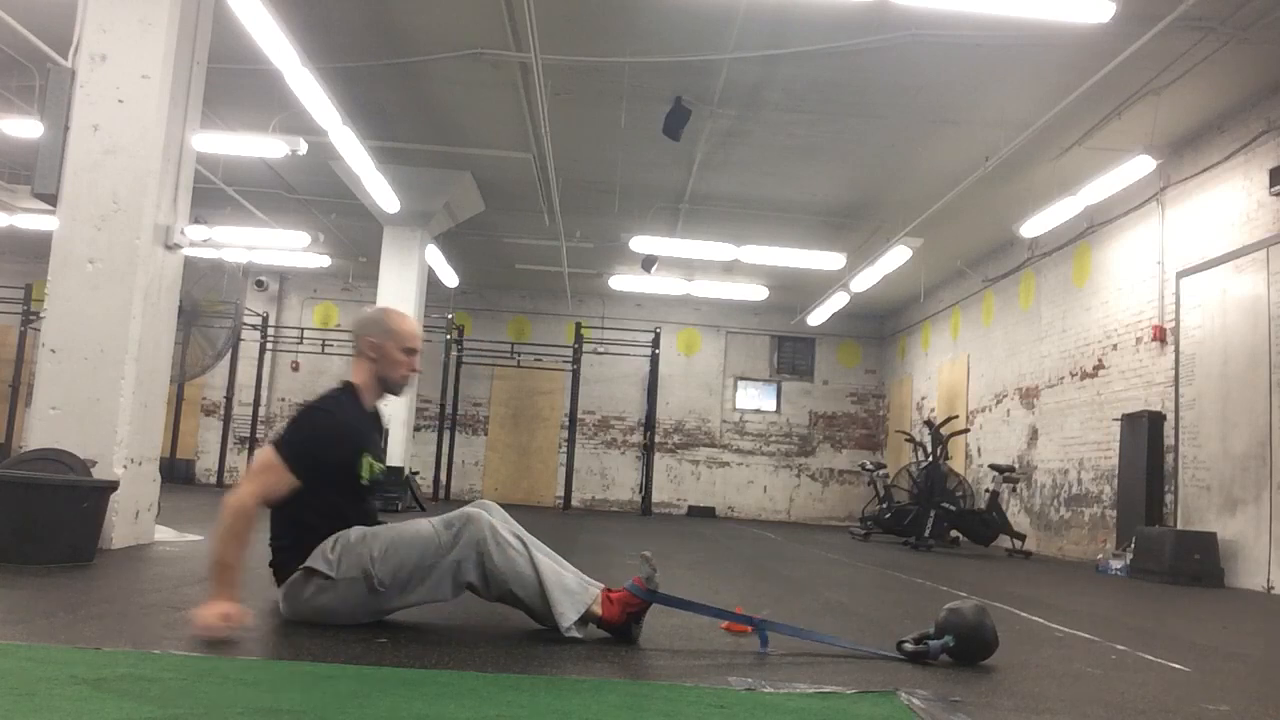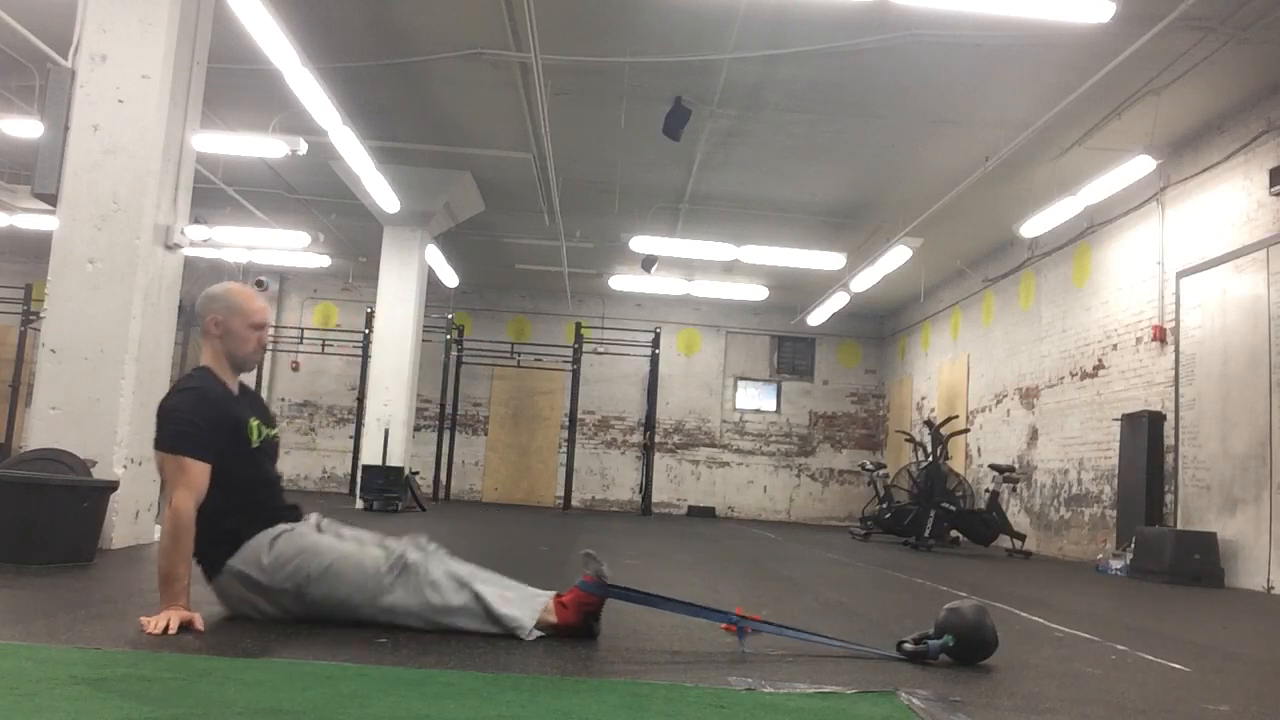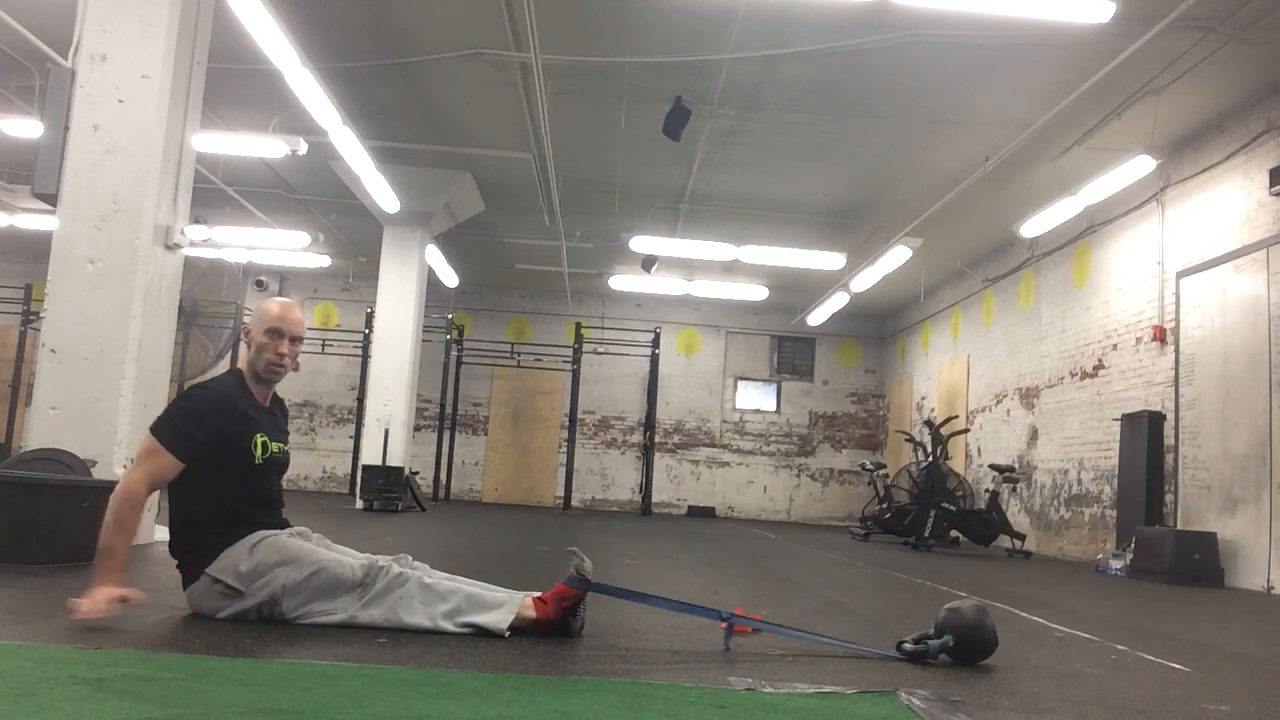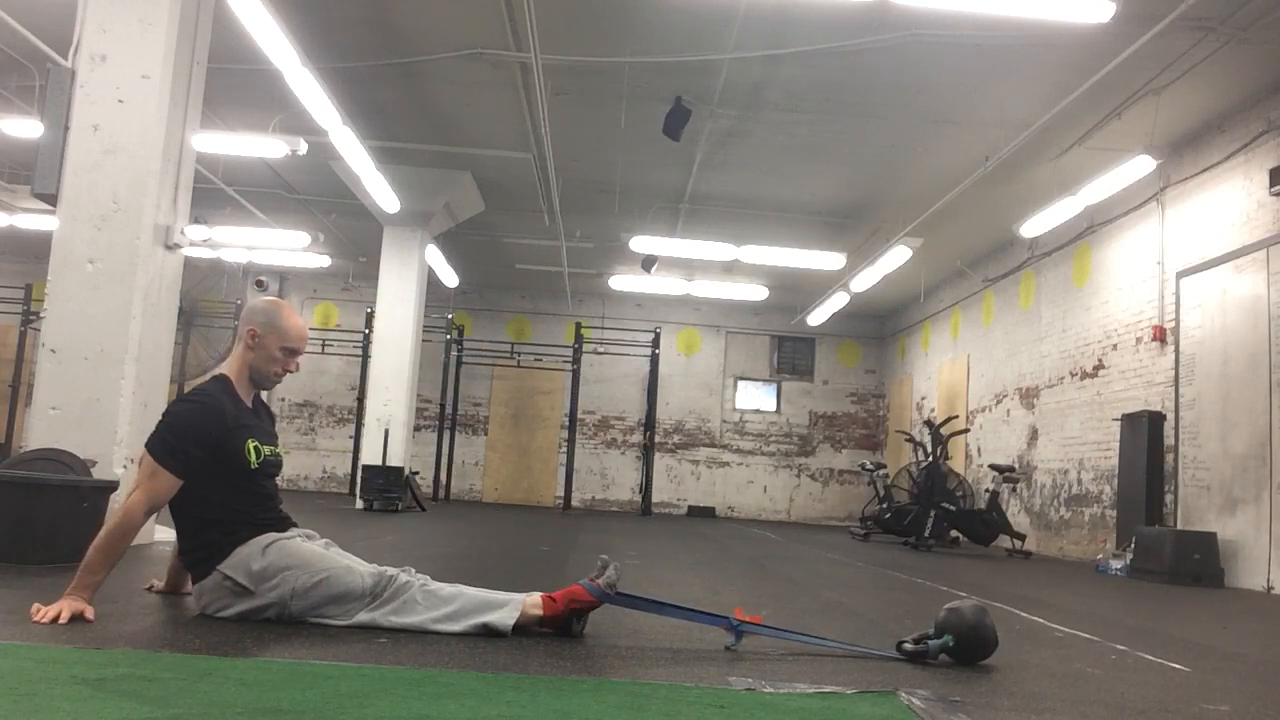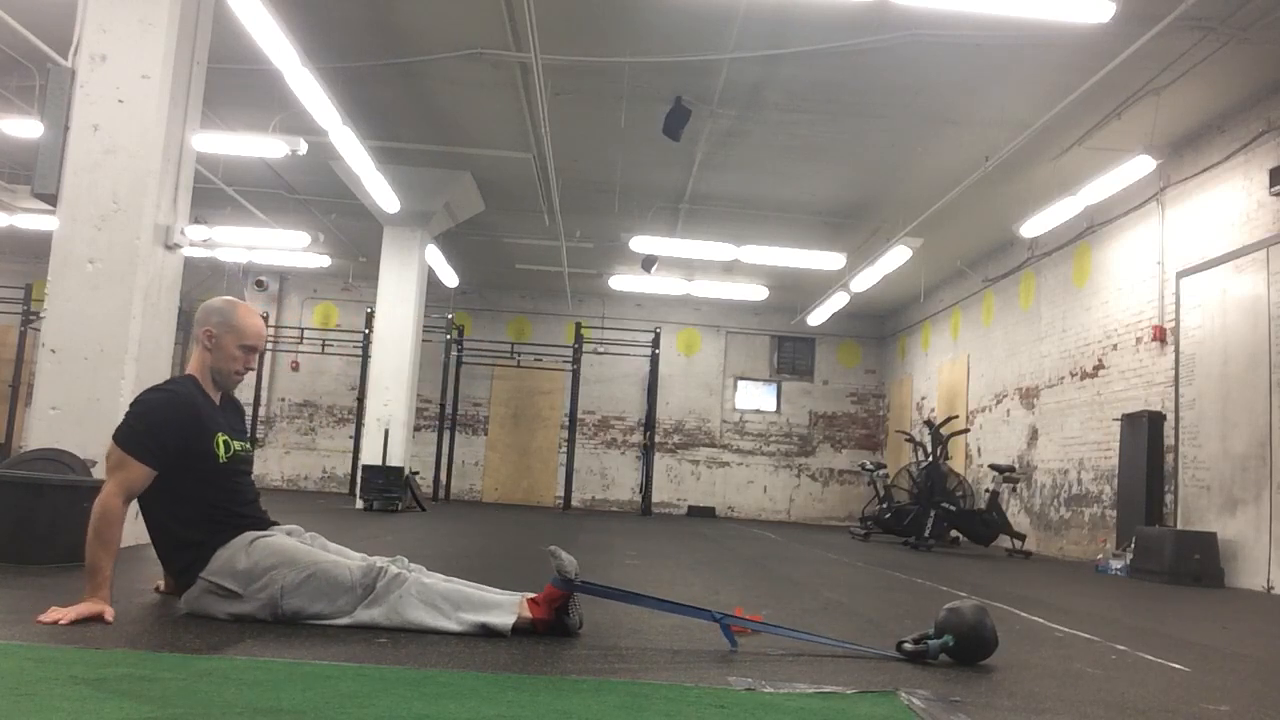
dt=1s
person 1, frame 1
left shoulder: (367, 419)
right shoulder: (330, 420)
right elbow: (245, 499)
left wrist: (287, 577)
right wrist: (222, 596)
left hip: (340, 564)
right hip: (317, 578)
left knee: (480, 523)
right knee: (472, 528)
left ankle: (595, 601)
right ankle: (600, 609)
person 1, frame 2
left shoulder: (245, 400)
right shoulder: (193, 402)
right elbow: (182, 505)
right wrist: (174, 602)
left hip: (291, 531)
right hip: (247, 560)
left knee: (412, 555)
right knee: (401, 578)
left ankle: (551, 608)
right ankle: (555, 615)
person 1, frame 3
left shoulder: (275, 408)
right shoulder: (209, 404)
right elbow: (134, 486)
right wrist: (106, 579)
left hip: (274, 543)
right hip: (227, 567)
left knee: (390, 574)
right knee: (376, 583)
left ankle: (531, 608)
right ankle: (532, 612)
person 1, frame 4
left shoulder: (259, 412)
right shoulder: (201, 411)
right elbow: (139, 505)
left wrist: (176, 580)
right wrist: (78, 593)
left hip: (288, 544)
right hip: (240, 566)
left knee: (393, 584)
right knee: (389, 592)
left ankle: (543, 607)
right ankle: (546, 608)
person 1, frame 5
left shoulder: (229, 408)
right shoulder: (166, 405)
right elbow: (114, 496)
left wrist: (177, 575)
right wrist: (96, 595)
left hip: (269, 539)
right hip: (224, 564)
left knee: (390, 573)
right knee: (377, 586)
left ankle: (531, 606)
right ankle: (532, 612)
